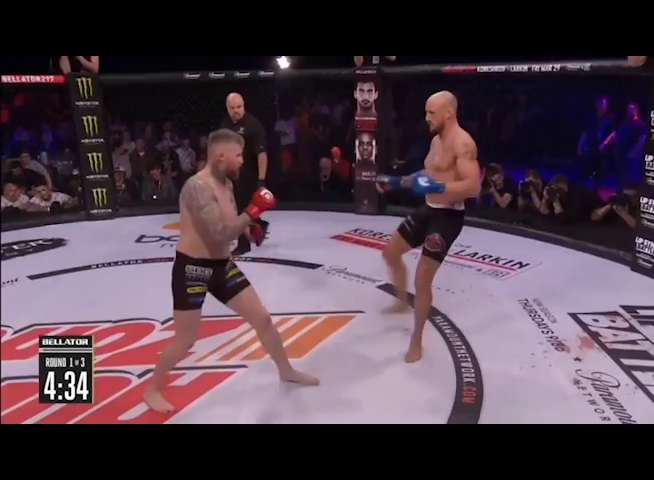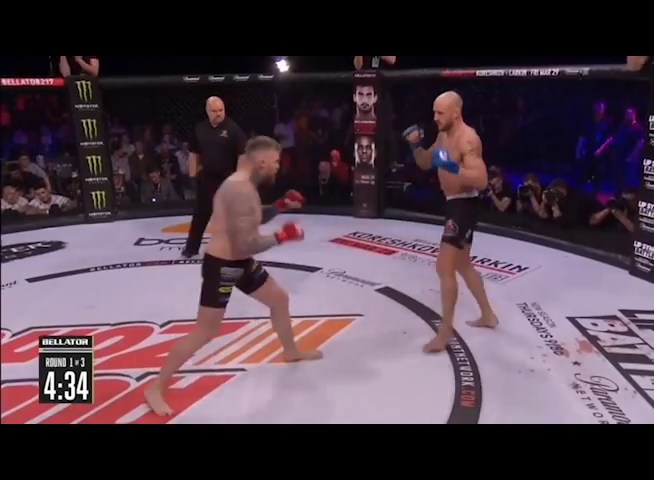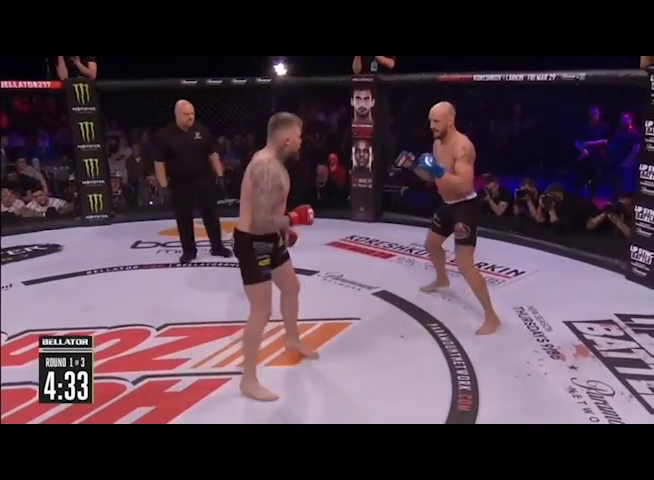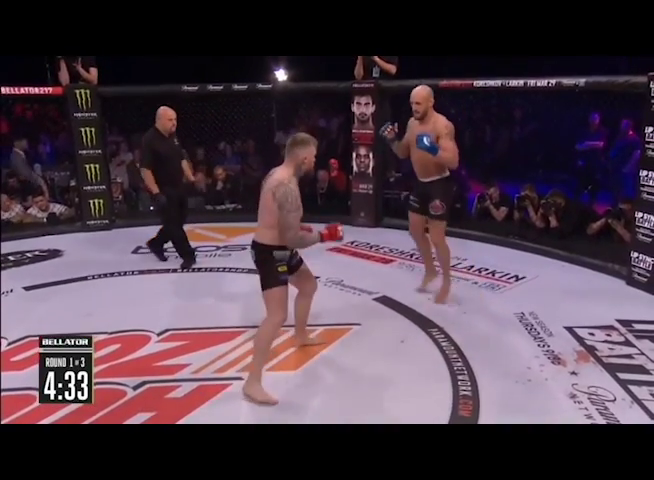
dt=0.4s
person 1, frame 1
left shoulder: (225, 183)
right shoulder: (198, 187)
right elbow: (220, 234)
left wrist: (248, 225)
right wrist: (253, 211)
left hip: (223, 265)
right hip: (192, 269)
left knee: (262, 318)
right knee: (185, 341)
left ankle: (286, 371)
right ankle: (153, 390)
person 1, frame 2
left shoulder: (247, 185)
right shoulder: (238, 190)
left elbow: (254, 220)
right elbow: (247, 243)
left wrist: (281, 205)
right wrist: (281, 236)
left hip: (243, 264)
right hip: (221, 267)
left knee: (281, 301)
right knee: (203, 334)
left ankle: (292, 351)
right ankle: (156, 389)
person 1, frame 3
left shoulder: (271, 161)
right shoulder: (267, 169)
right elbow: (262, 222)
left wrist: (285, 227)
right wrist: (293, 220)
left hip: (269, 239)
right hip: (252, 242)
left knee: (292, 287)
right knee: (262, 312)
left ankle: (293, 341)
right ankle: (248, 379)
person 1, frame 4
left shoulder: (278, 174)
right shoulder: (287, 187)
right elbow: (293, 239)
left wrist: (299, 228)
right wrist: (323, 235)
left hip: (278, 247)
right hip: (271, 252)
left knee: (309, 285)
right knee: (276, 316)
left ankle: (301, 336)
right ankle: (253, 382)
person 2, frame 1
left shoulder: (461, 143)
right shoulder: (436, 139)
left elbow: (473, 187)
left wrist: (439, 188)
right wrist: (397, 182)
left hip: (448, 217)
right hip: (428, 210)
left knee: (422, 281)
right knee: (390, 252)
left ankle: (416, 341)
right ankle: (403, 300)
person 2, frame 2
left shoulder: (468, 139)
right shoulder: (444, 135)
left elbow: (481, 180)
right elbow: (425, 163)
left wrist: (454, 168)
right wrist: (416, 146)
left hip: (465, 205)
right hip: (454, 204)
left knee: (444, 267)
right knee: (462, 263)
left ankle: (446, 329)
right ankle: (488, 315)
person 2, frame 3
left shoulder: (462, 146)
right shoulder: (438, 143)
left elbow: (464, 185)
right elbow: (431, 176)
left wrist: (440, 172)
right wrist: (414, 165)
left hip: (465, 207)
right hip: (447, 205)
left knee: (465, 265)
right knee: (431, 246)
left ankle: (491, 317)
right ankle: (442, 280)
person 2, frame 4
left shoulder: (443, 125)
right shoulder: (412, 123)
left elbow: (454, 162)
right elbow: (403, 153)
left wrist: (435, 150)
right wrist: (392, 140)
left hip: (440, 185)
right hip: (421, 184)
left knee: (437, 238)
right knee: (415, 230)
left ankle: (446, 281)
right ankle: (430, 270)
person 3, frame 1
left shoulder: (253, 125)
right shoulder: (225, 123)
left elbow: (262, 153)
left wrist: (261, 179)
left hip: (247, 174)
left knee: (243, 207)
right knee: (237, 206)
left ankle: (244, 243)
right ankle: (259, 227)
person 3, frame 2
left shoulder: (233, 128)
right shoulder: (200, 128)
left elbow: (243, 154)
right elbow: (194, 153)
right wrist: (192, 176)
left hip: (229, 178)
right hip: (206, 178)
right knee: (200, 213)
right ankle: (192, 246)
person 3, frame 3
left shoulder: (201, 130)
right shoulder: (165, 135)
left elbow: (212, 154)
right elbow: (159, 162)
left wrist: (219, 175)
right wrist: (164, 185)
left hip: (203, 180)
right hip: (180, 183)
left knee: (211, 214)
right knee: (183, 218)
left ankle: (217, 247)
right ankle: (189, 250)
person 3, frame 4
left shoulder: (173, 137)
right shoulder: (149, 140)
left elbow: (182, 161)
right elbow: (145, 170)
left wrist: (192, 180)
right wrist: (156, 193)
left hip: (178, 186)
right hip: (163, 190)
left knee: (178, 221)
right knee: (173, 223)
left ankle: (156, 243)
right ankle: (188, 255)
